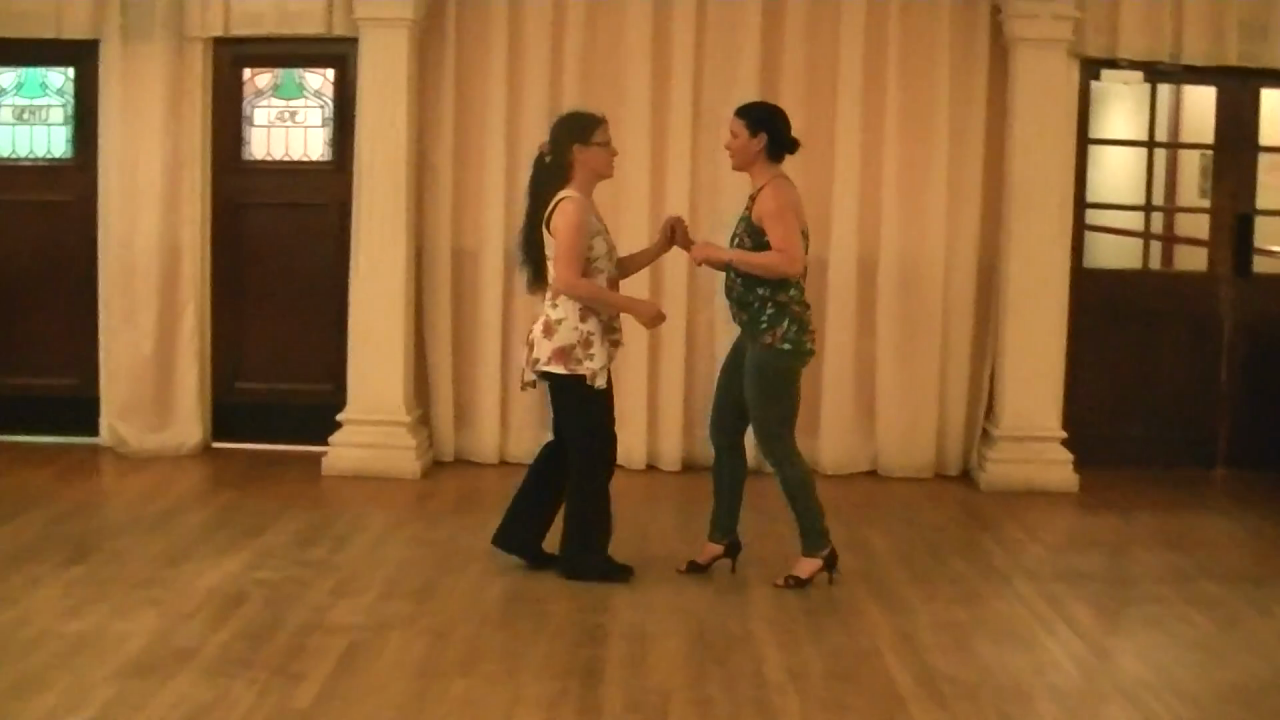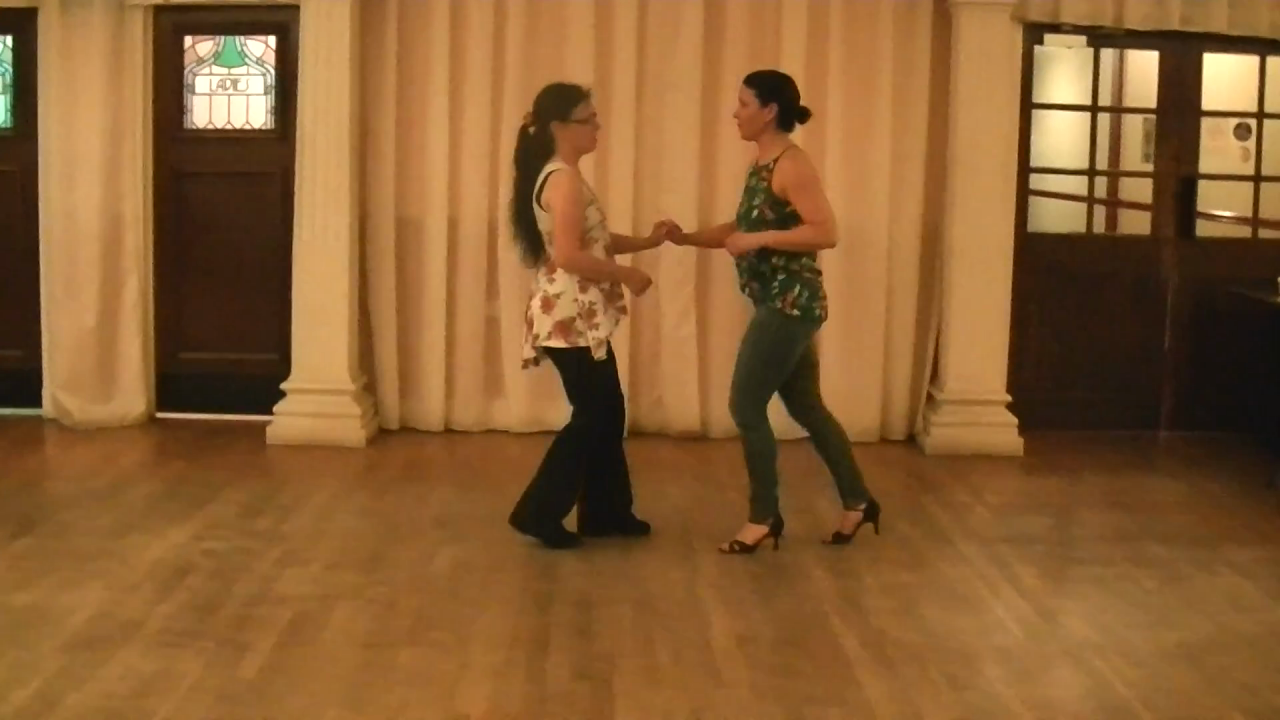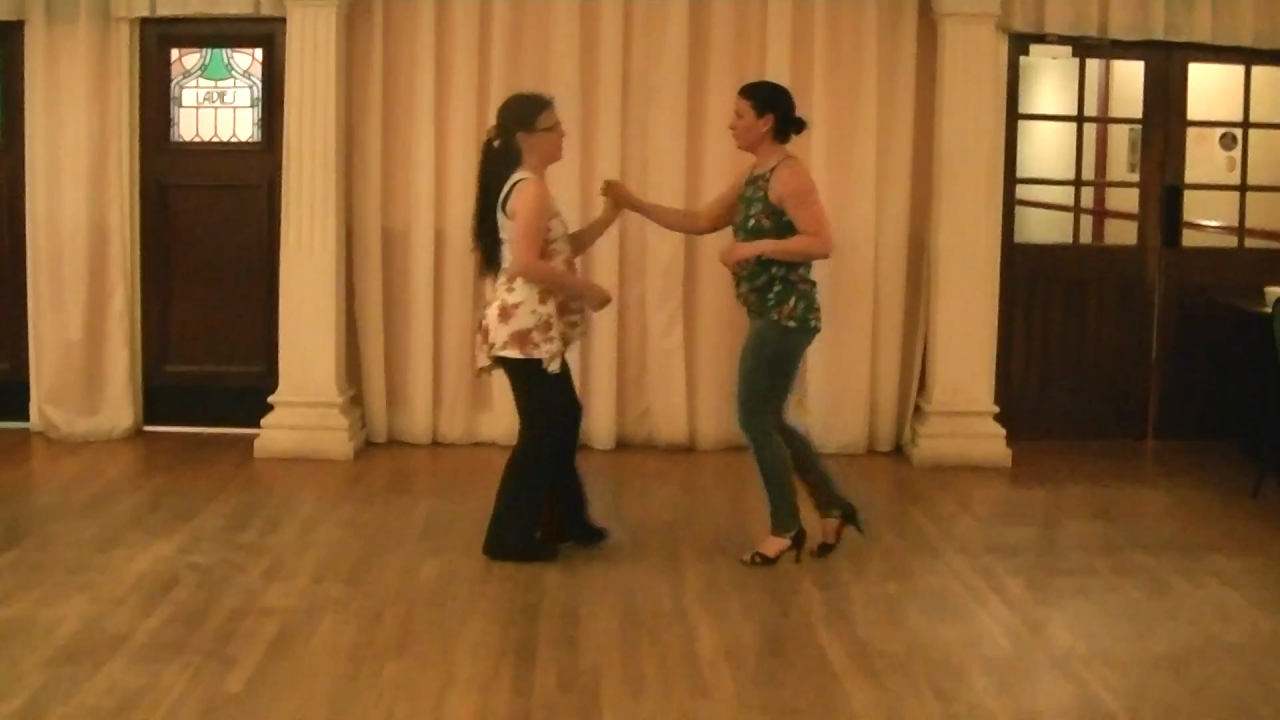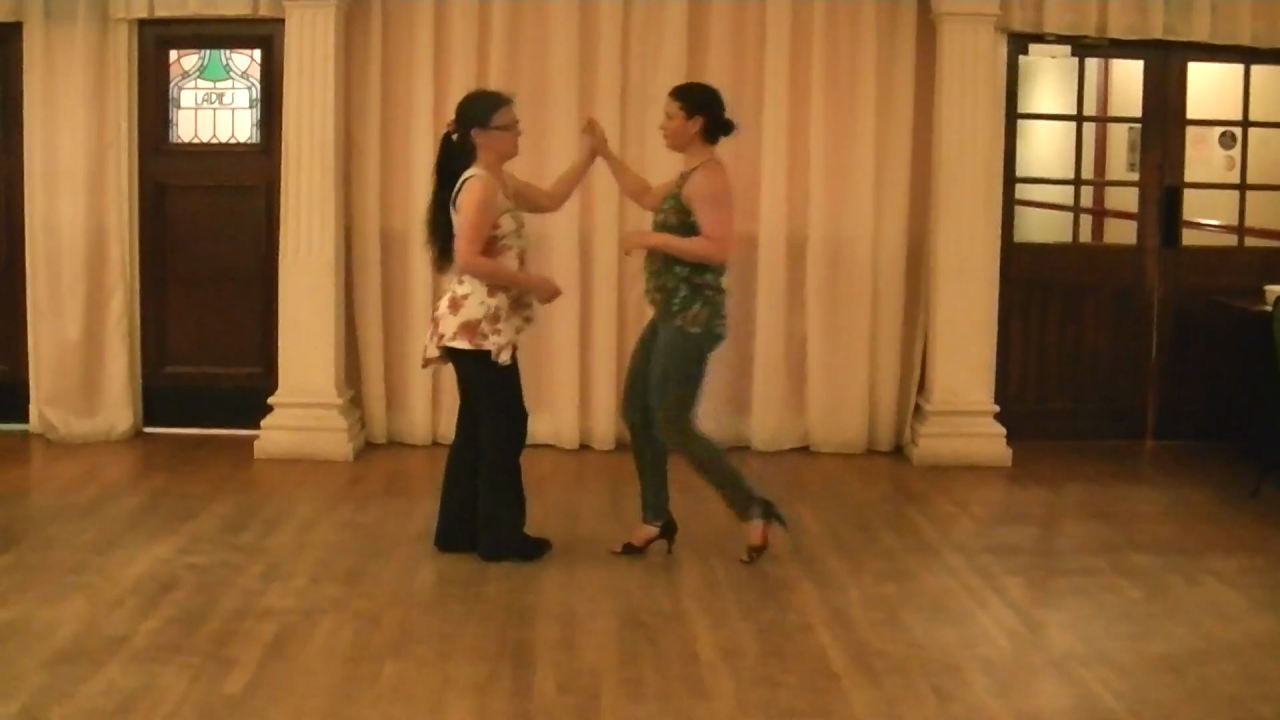
dt=0.5s
person 1, frame 1
left shoulder: (777, 193)
right shoulder: (762, 193)
left elbow: (790, 263)
left wrist: (723, 253)
right wrist: (697, 248)
left hip: (780, 336)
right hip: (759, 334)
left knee: (775, 442)
right knee: (724, 433)
left ankle: (818, 549)
right ankle: (722, 538)
person 1, frame 2
left shoulder: (792, 165)
right shoulder: (762, 164)
left elbow: (825, 233)
right elbow: (746, 233)
left wrist: (758, 238)
right wrist: (688, 238)
left hip: (790, 304)
right hip: (776, 304)
left knee: (745, 406)
right knee: (806, 408)
left ankle: (764, 517)
right ankle: (856, 502)
person 1, frame 3
left shoulder: (790, 176)
right shoulder: (752, 178)
left elbow: (820, 241)
right elbow: (700, 222)
left wrist: (753, 246)
right wrist: (637, 205)
left hip: (784, 314)
right hip: (767, 314)
left knee: (757, 421)
right knee: (766, 418)
left ankle: (785, 529)
right ankle: (833, 507)
person 1, frame 4
left shoulder: (708, 178)
right shoulder: (691, 175)
left elbow: (718, 250)
right elbow: (650, 198)
left wrist: (651, 239)
right wrist: (606, 153)
left hip: (692, 319)
right hip: (674, 316)
left knee: (676, 426)
right knee: (637, 411)
left ankle: (754, 510)
right ankle: (656, 519)
person 2, frame 1
left shoulder: (579, 205)
right shoulder: (572, 206)
left elbow: (602, 272)
right elbow: (569, 282)
left wrist: (655, 250)
right wrist: (633, 305)
left hip: (577, 346)
right hip: (571, 346)
left knee: (573, 442)
right knee: (593, 447)
left ankle: (520, 532)
right ankle: (583, 553)
person 2, frame 2
left shoulder: (561, 176)
right shoulder: (562, 179)
left elbow: (591, 242)
right elbow: (570, 255)
left wrist: (647, 242)
right wrist: (627, 274)
left hip: (579, 316)
right hip: (570, 318)
left knee: (607, 411)
right knee: (593, 415)
left ankle: (606, 512)
right ankle: (538, 513)
person 2, frame 3
left shoulder: (524, 187)
right shoulder: (530, 189)
left elbow: (560, 250)
right elbow: (526, 263)
left wrist: (608, 216)
right wrist: (584, 289)
left hip: (533, 327)
right hip: (526, 329)
left knee: (560, 420)
right knee: (544, 428)
left ankle: (565, 520)
right ankle: (511, 535)
person 2, frame 4
left shoulder: (499, 181)
right shoulder: (479, 185)
left elbow: (549, 199)
right elbow: (467, 259)
left wrist: (588, 153)
right wrist: (531, 282)
left hip: (485, 323)
right hip: (478, 324)
left knee: (477, 425)
right knee: (504, 425)
left ankle: (457, 528)
right ankle: (501, 535)
